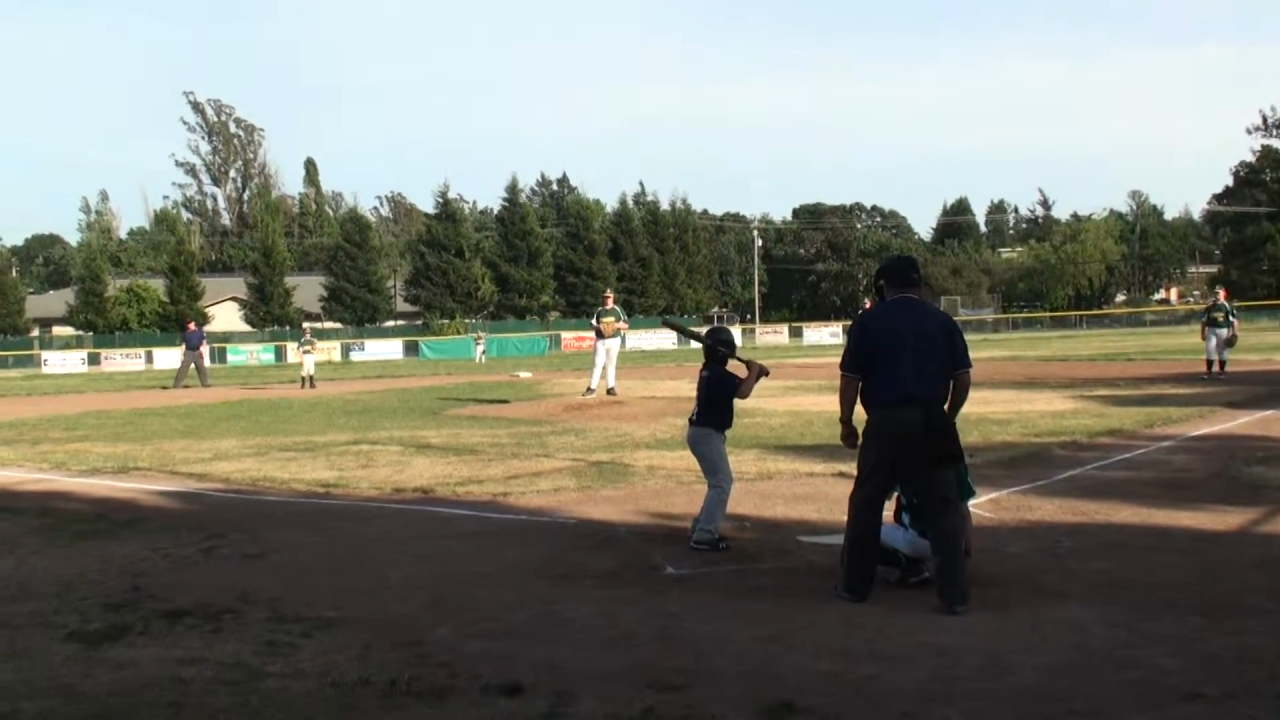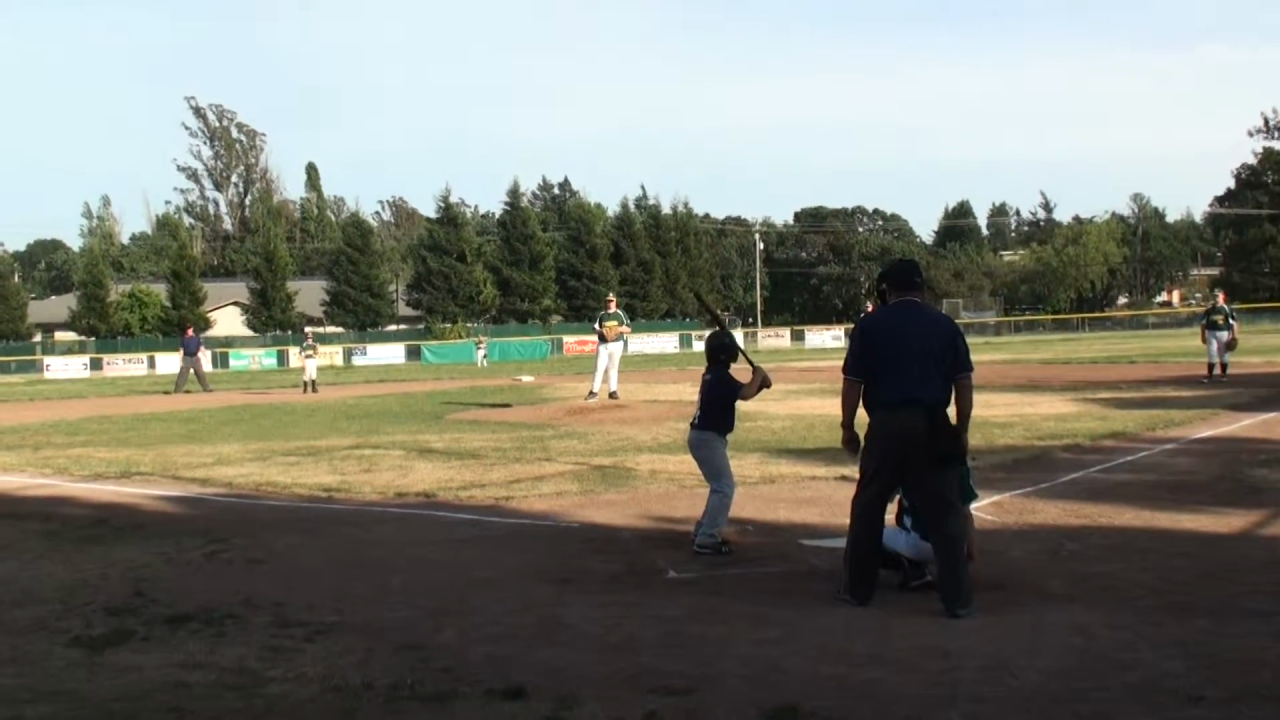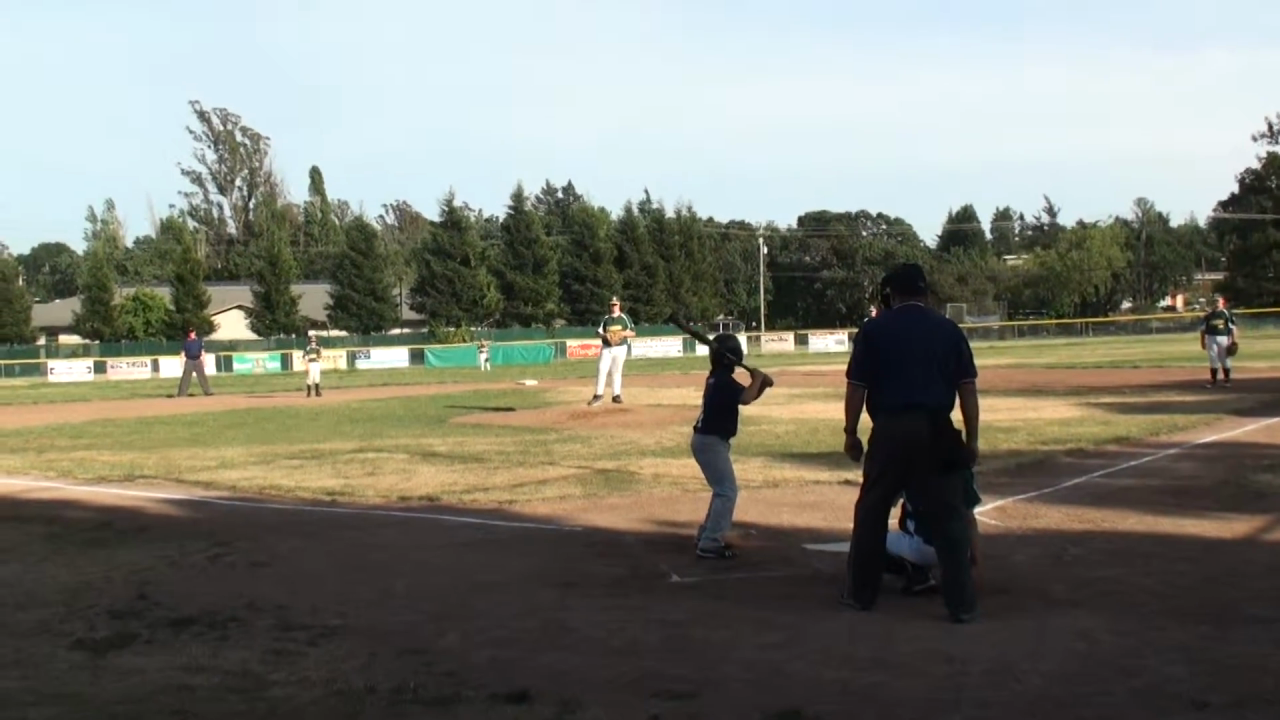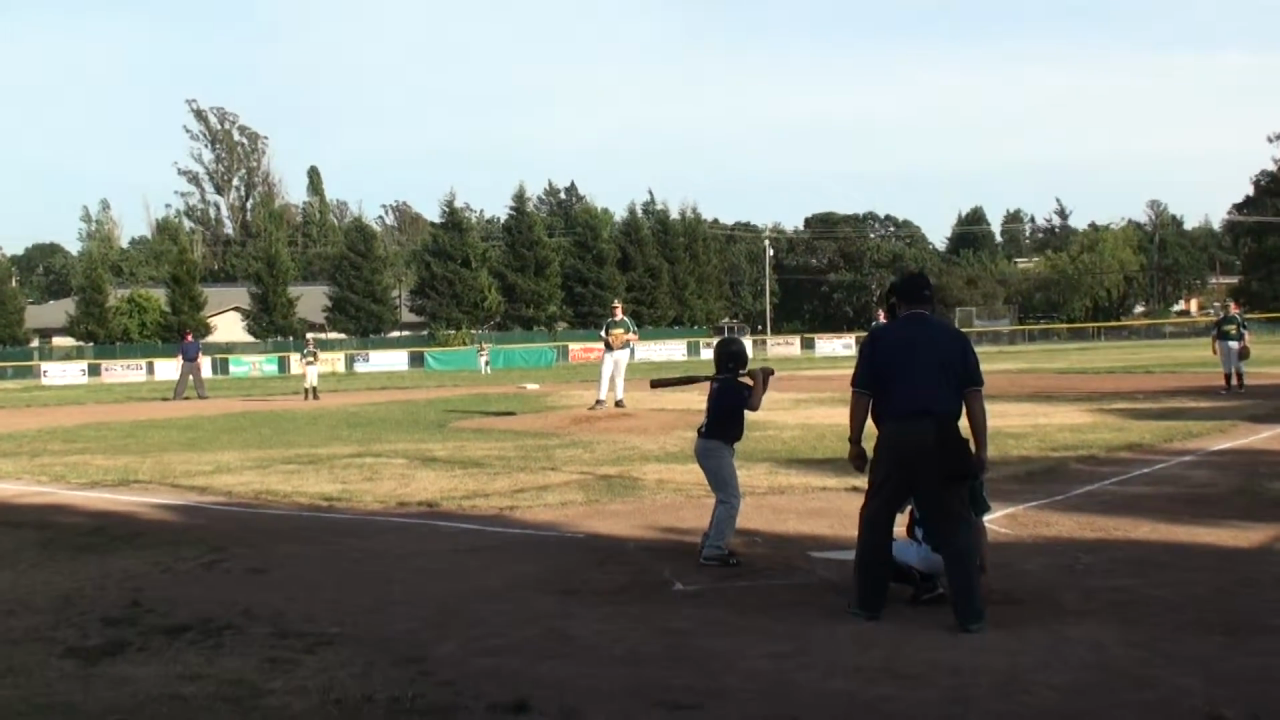
dt=0.2s
person 1, frame 1
left shoulder: (868, 321)
right shoulder: (942, 321)
left elbow: (850, 379)
right elbow: (962, 379)
left wrist: (846, 422)
right wrist: (946, 415)
left hip: (884, 423)
right hip: (929, 423)
left knee: (866, 503)
right knee: (942, 507)
left ankle: (855, 585)
right ankle: (954, 595)
person 1, frame 2
left shoulder: (871, 324)
right shoulder: (944, 324)
left elbow: (853, 383)
right elbow: (964, 384)
left wrist: (848, 427)
right wrist: (961, 431)
left hip: (885, 427)
right hip: (932, 426)
left knee: (868, 507)
right knee: (944, 511)
left ankle: (857, 589)
right ankle: (957, 598)
person 1, frame 3
left shoulder: (874, 329)
right shoulder: (948, 329)
left elbow: (856, 387)
right elbow: (967, 388)
left wrist: (851, 433)
right wrist: (971, 438)
left hip: (889, 431)
right hip: (935, 431)
left knee: (872, 511)
right knee: (948, 515)
left ankle: (861, 593)
right ankle: (961, 603)
person 1, frame 4
left shoulder: (879, 337)
right shoulder: (955, 337)
left elbow: (861, 396)
right elbow: (973, 397)
left wrist: (855, 443)
right wrist: (981, 448)
left hip: (895, 439)
right hip: (942, 439)
left knee: (876, 519)
right knee: (955, 525)
left ankle: (867, 603)
right ankle: (970, 613)
person 2, frame 1
left shoulder: (711, 371)
right shoulder: (718, 374)
left elbow: (741, 385)
right elbow: (743, 392)
left wrist: (756, 373)
right wrist: (754, 372)
left hip: (704, 432)
right hip: (706, 434)
left knee: (719, 482)
right knee: (721, 483)
left ankle: (702, 528)
right ankle: (704, 536)
person 2, frame 2
left shoulder: (714, 375)
right shoulder: (720, 377)
left elbow: (742, 391)
right elbow: (744, 394)
left wrist: (760, 383)
right wrist: (758, 376)
left hip: (705, 436)
right hip: (708, 438)
left knee: (721, 486)
right knee: (724, 488)
left ankle: (703, 532)
right ankle: (706, 540)
person 2, frame 3
left shoulder: (718, 378)
right shoulder: (723, 381)
left elbow: (746, 396)
right elbow: (745, 399)
left wrist: (761, 383)
right wrist: (757, 379)
left hip: (708, 439)
right hip: (711, 442)
left knee: (722, 490)
right knee: (727, 492)
left ankle: (707, 536)
right ankle: (710, 544)
person 2, frame 4
left shoulder: (723, 382)
right shoulder: (729, 385)
left elbow: (753, 395)
right elbow: (754, 404)
left wrist: (763, 378)
right wrist: (758, 380)
left hip: (712, 444)
right hip: (715, 447)
left knee: (726, 496)
right knee: (730, 498)
left ankle: (710, 544)
right ankle: (714, 552)
